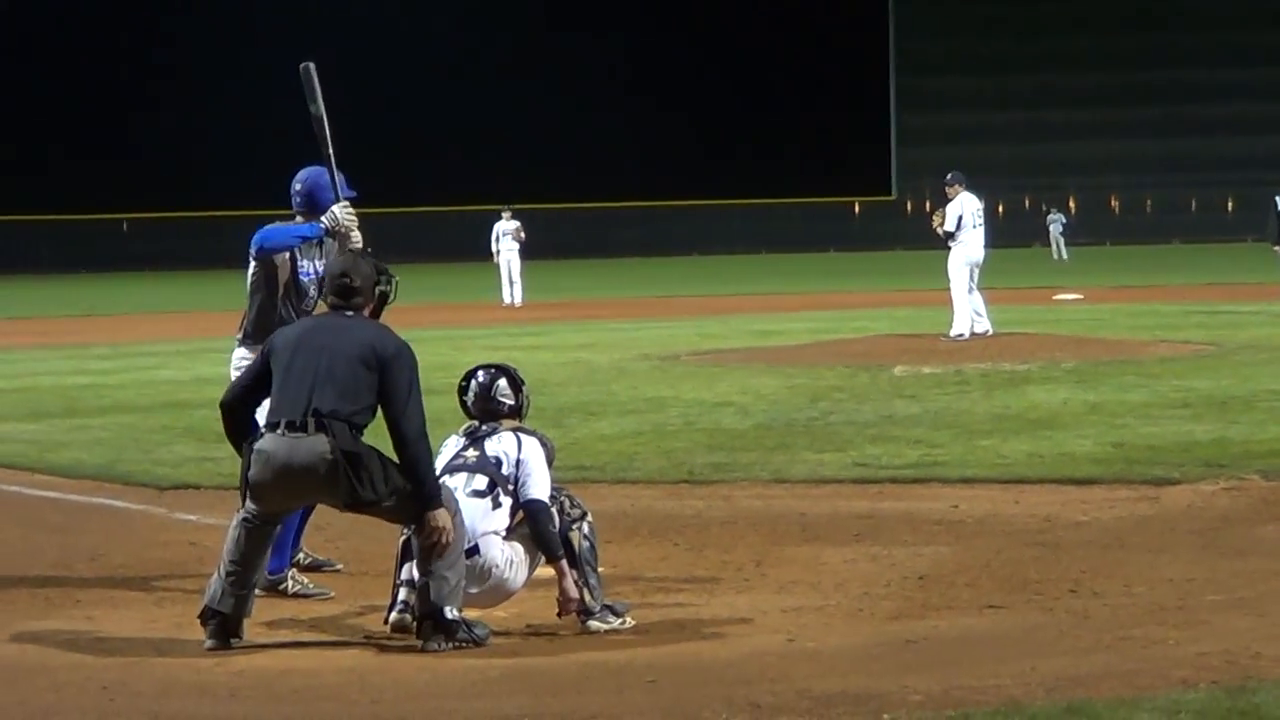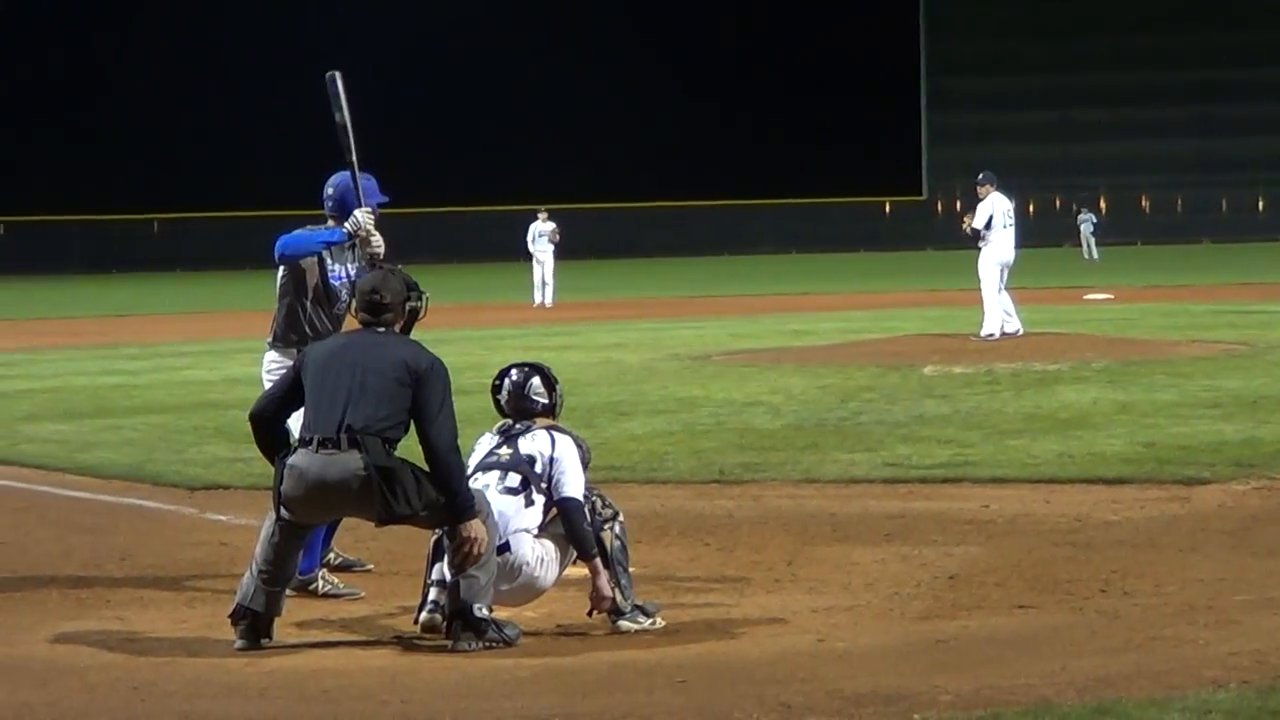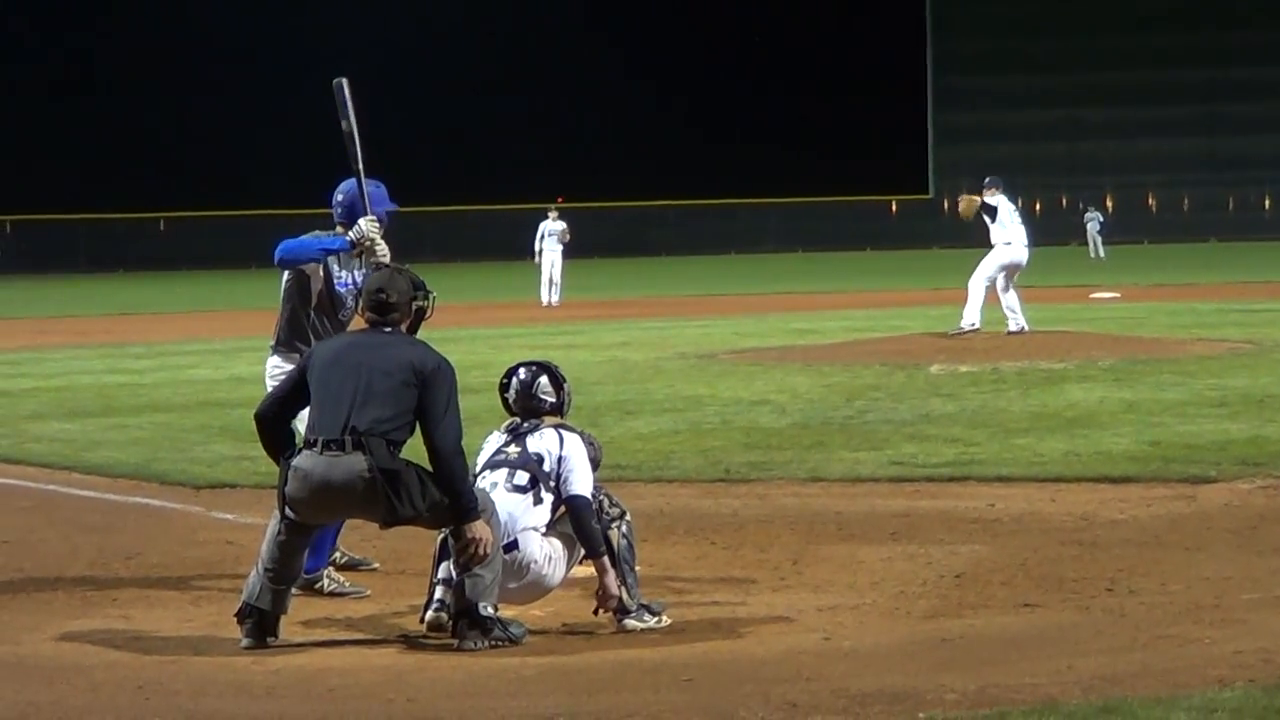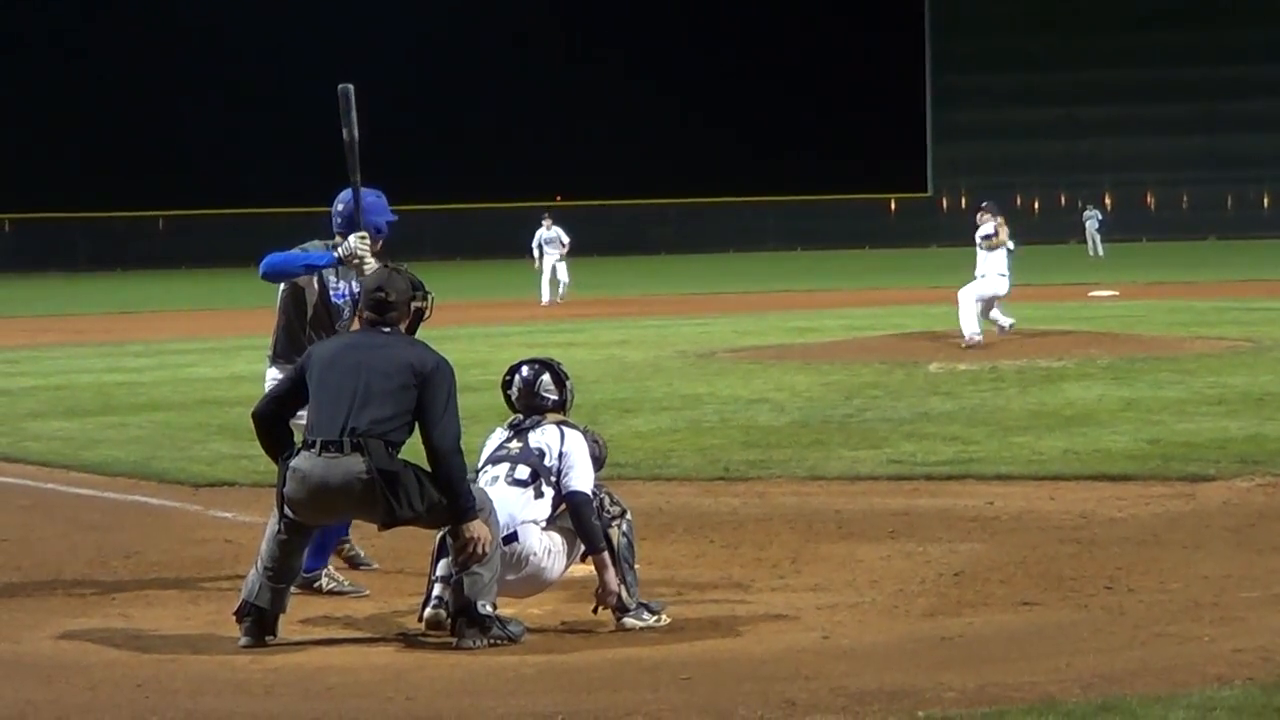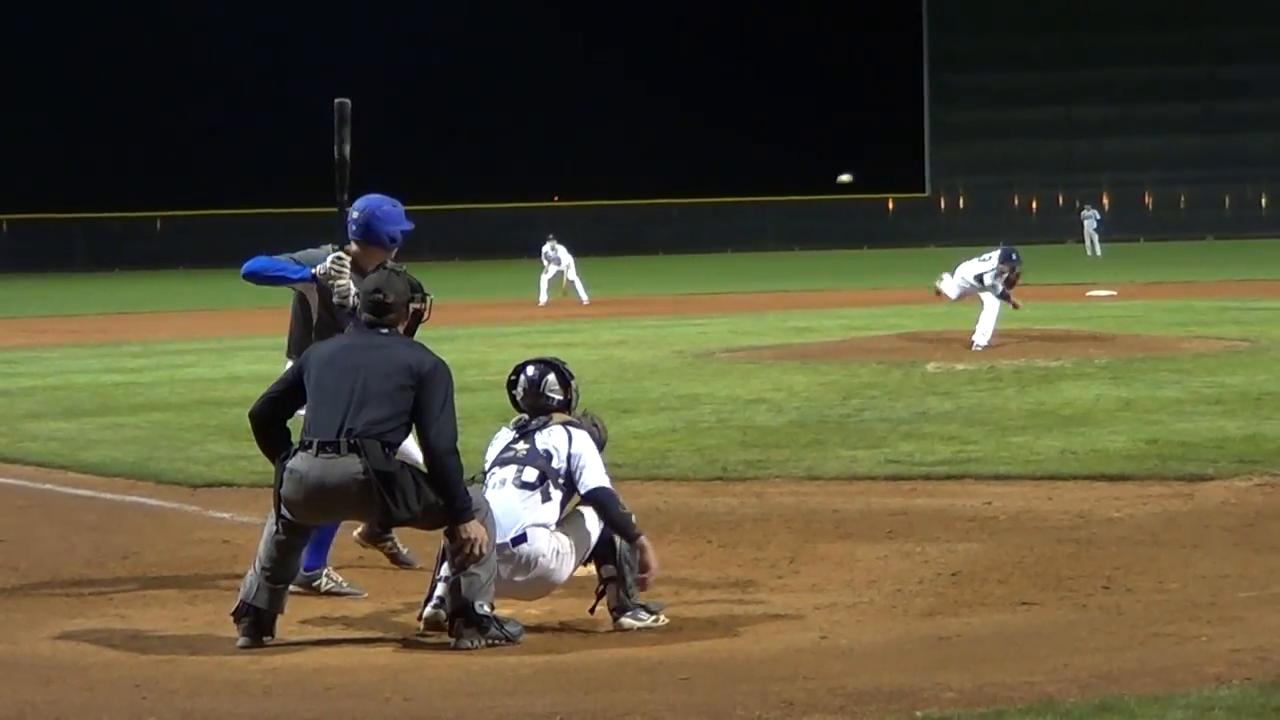
dt=0.4s
person 1, frame 1
left shoulder: (324, 243)
right shoulder: (279, 239)
right elbow: (261, 243)
left wrist: (351, 251)
right wrist: (323, 227)
left ankle: (290, 550)
right ankle: (275, 573)
person 1, frame 2
left shoulder: (354, 246)
right shoulder: (310, 243)
right elbow: (283, 249)
left wrist: (376, 258)
right wrist: (345, 233)
right hip: (292, 366)
left ankle: (321, 550)
right ankle: (305, 573)
person 1, frame 3
left shoulder: (361, 254)
right shoulder: (317, 247)
right elbow: (283, 254)
left wrist: (382, 265)
right wrist: (348, 242)
right hip: (294, 371)
left ankle: (327, 548)
right ankle: (312, 572)
person 1, frame 4
left shoulder: (362, 266)
right shoulder: (314, 257)
right elbow: (269, 267)
right wrist: (337, 257)
left ankle: (337, 537)
right ankle: (312, 571)
person 1, frame 5
right shoulder: (319, 260)
right elbow: (252, 268)
left wrist: (353, 297)
right wrist: (313, 275)
left knee: (410, 458)
left ankle: (377, 532)
right ankle: (311, 572)
person 2, frame 1
left shoulder: (287, 335)
right shoulder: (388, 344)
left elbow: (234, 403)
right elbow: (408, 430)
left wrist: (255, 458)
right wrist: (432, 502)
left hip: (271, 456)
right hip: (332, 456)
left knee: (254, 514)
right knee: (440, 506)
left ankle: (220, 621)
right ankle: (442, 621)
person 2, frame 2
left shoulder: (318, 350)
right shoulder: (421, 360)
left elbow: (263, 414)
right elbow: (441, 445)
left wrist: (288, 469)
right wrist: (466, 514)
left hip: (304, 475)
right hip: (366, 473)
left knee: (286, 515)
right knee: (476, 509)
left ankle: (251, 620)
right ankle: (472, 621)
person 2, frame 3
left shoulder: (324, 350)
right shoulder: (428, 361)
left elbow: (268, 415)
right elbow: (445, 446)
left wrist: (294, 469)
right wrist: (469, 516)
left hip: (309, 475)
right hip: (372, 475)
left knee: (290, 514)
right knee: (479, 508)
left ankle: (257, 620)
right ankle: (478, 620)
person 2, frame 4
left shoulder: (322, 350)
right shoulder: (427, 361)
left elbow: (266, 414)
right elbow: (443, 446)
left wrist: (293, 469)
right wrist: (468, 516)
left hip: (309, 477)
right hip: (372, 477)
left knee: (289, 514)
right knee: (478, 507)
left ankle: (255, 619)
right ankle: (476, 619)
person 2, frame 5
left shoulder: (321, 351)
right shoulder: (424, 362)
left elbow: (263, 414)
right elbow: (439, 447)
right wrist: (464, 517)
left hip: (305, 478)
right hip: (369, 478)
left knee: (287, 515)
right knee: (473, 507)
left ankle: (253, 620)
right ankle: (474, 620)
person 3, frame 1
left shoulder: (452, 443)
right shoulder: (524, 442)
right elbow: (538, 515)
right wrist: (565, 577)
right hip: (491, 577)
right knee: (566, 507)
left ankle: (405, 606)
right ankle: (593, 610)
person 3, frame 2
left shoulder: (485, 441)
right shoulder: (557, 440)
right elbow: (572, 513)
right wrist: (599, 575)
right hip: (523, 574)
right knee: (599, 508)
left ankle: (435, 606)
right ankle: (624, 610)
person 3, frame 3
left shoulder: (494, 440)
right shoulder: (566, 439)
right elbow: (580, 512)
right wrist: (606, 572)
right hip: (530, 573)
right knee: (606, 507)
left ankle: (441, 605)
right ankle: (630, 609)
person 3, frame 4
left shoulder: (497, 436)
right shoulder: (567, 435)
right elbow: (580, 506)
right wrist: (606, 568)
right hip: (530, 565)
right knee: (607, 506)
left ankle: (439, 603)
right ankle: (628, 608)
person 3, frame 5
left shoulder: (503, 436)
right shoulder: (574, 436)
right elbow: (602, 497)
right wrist: (644, 547)
right hip: (538, 568)
right knee: (603, 511)
left ankle: (439, 605)
right ankle: (627, 608)
